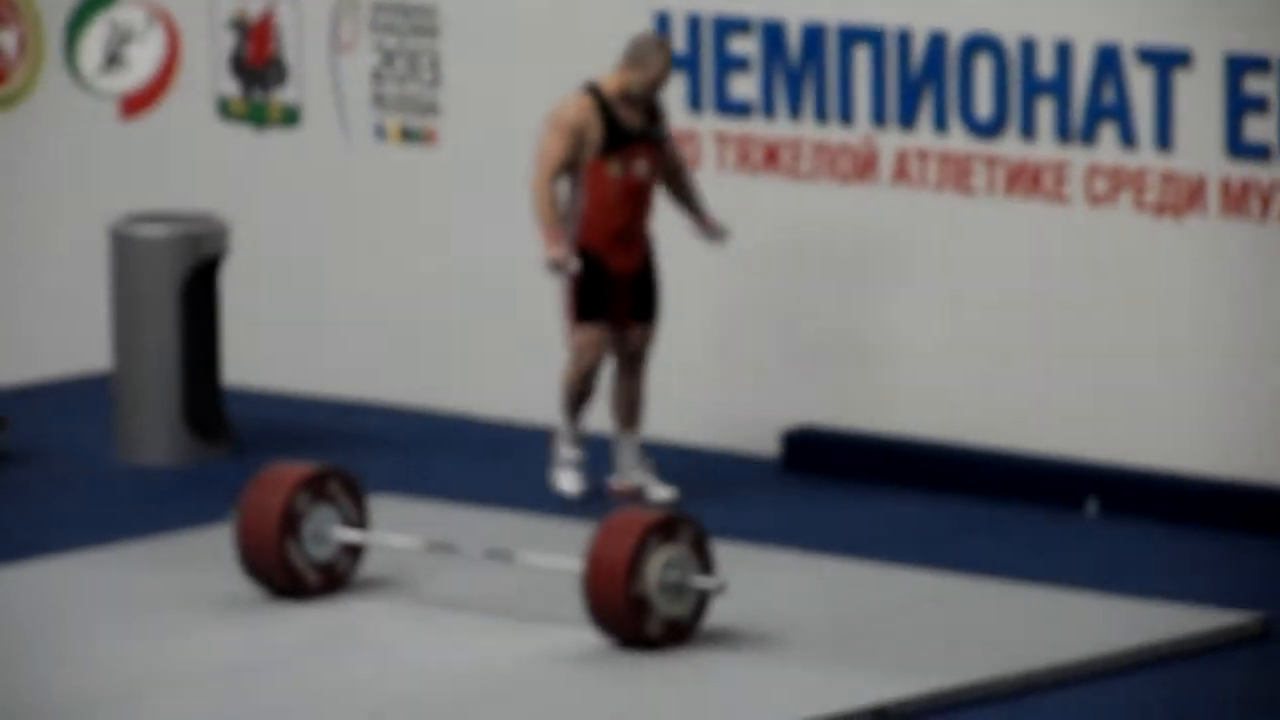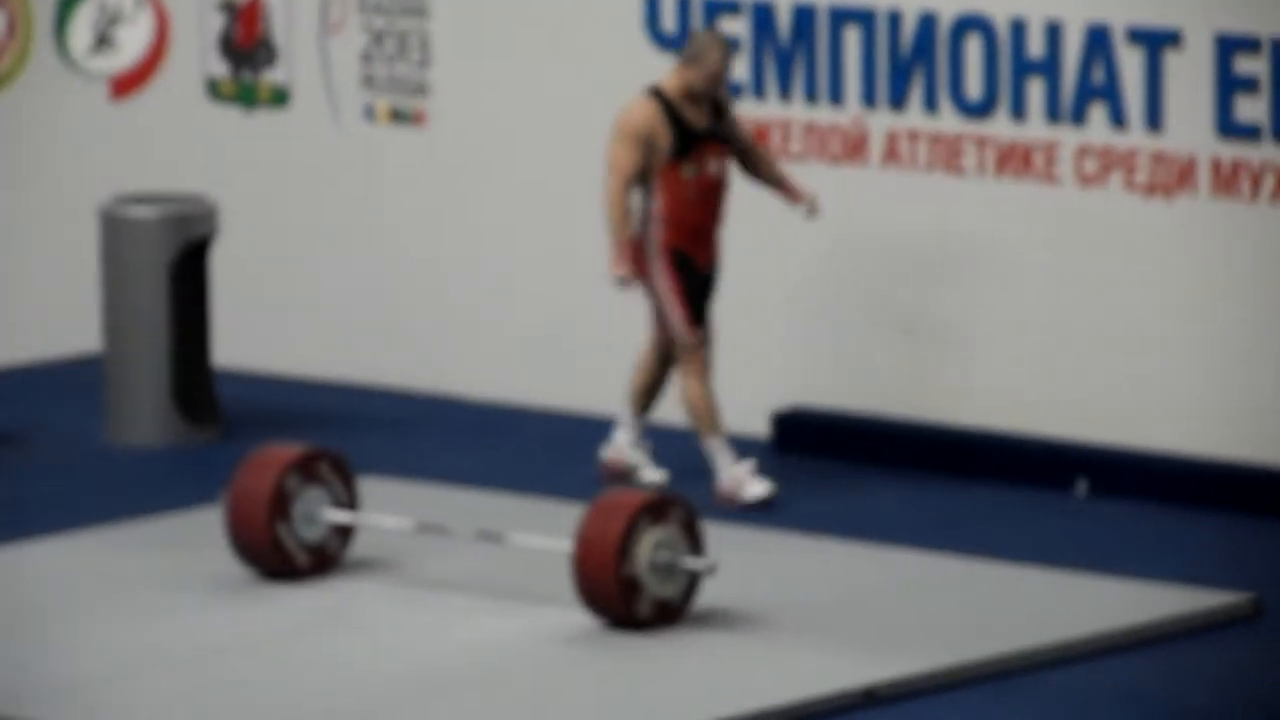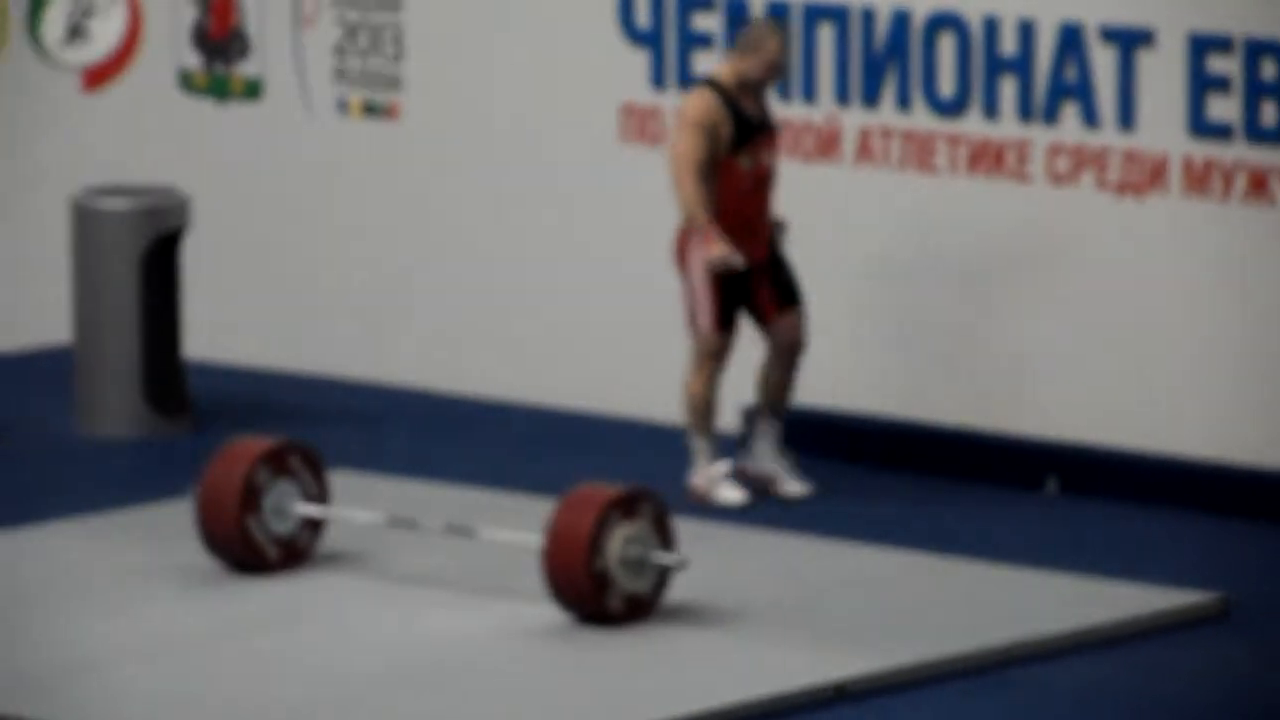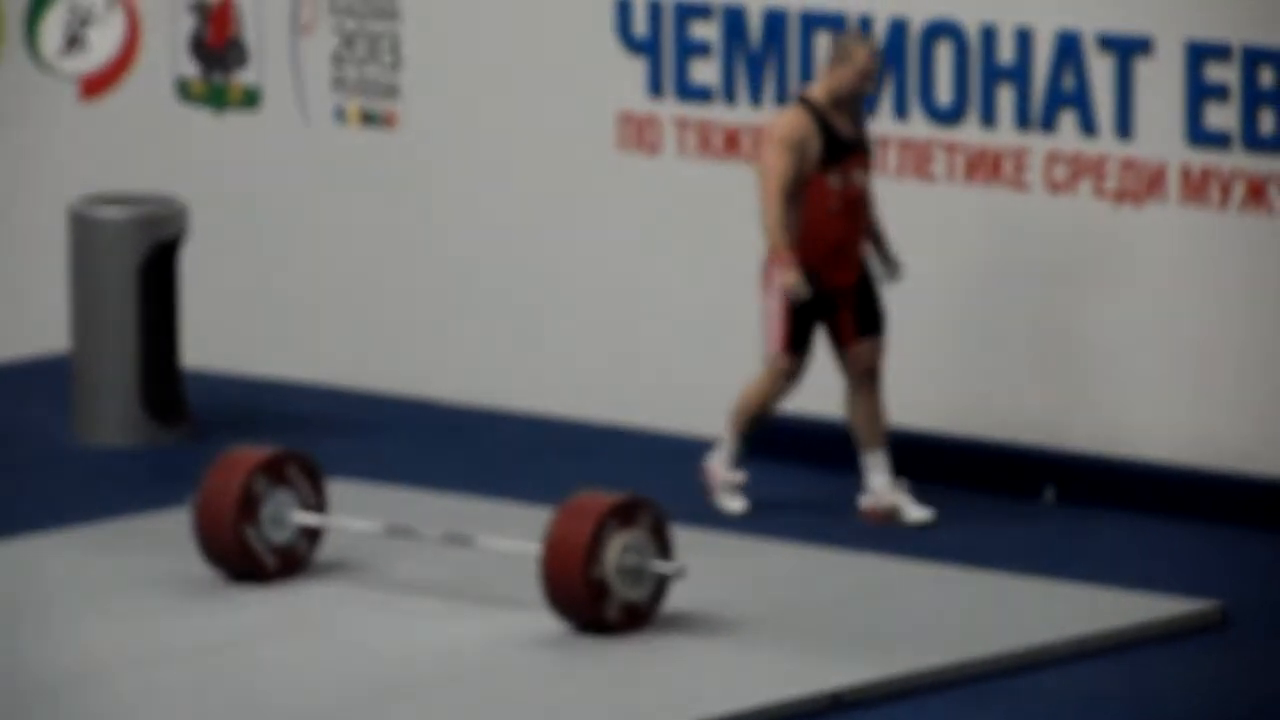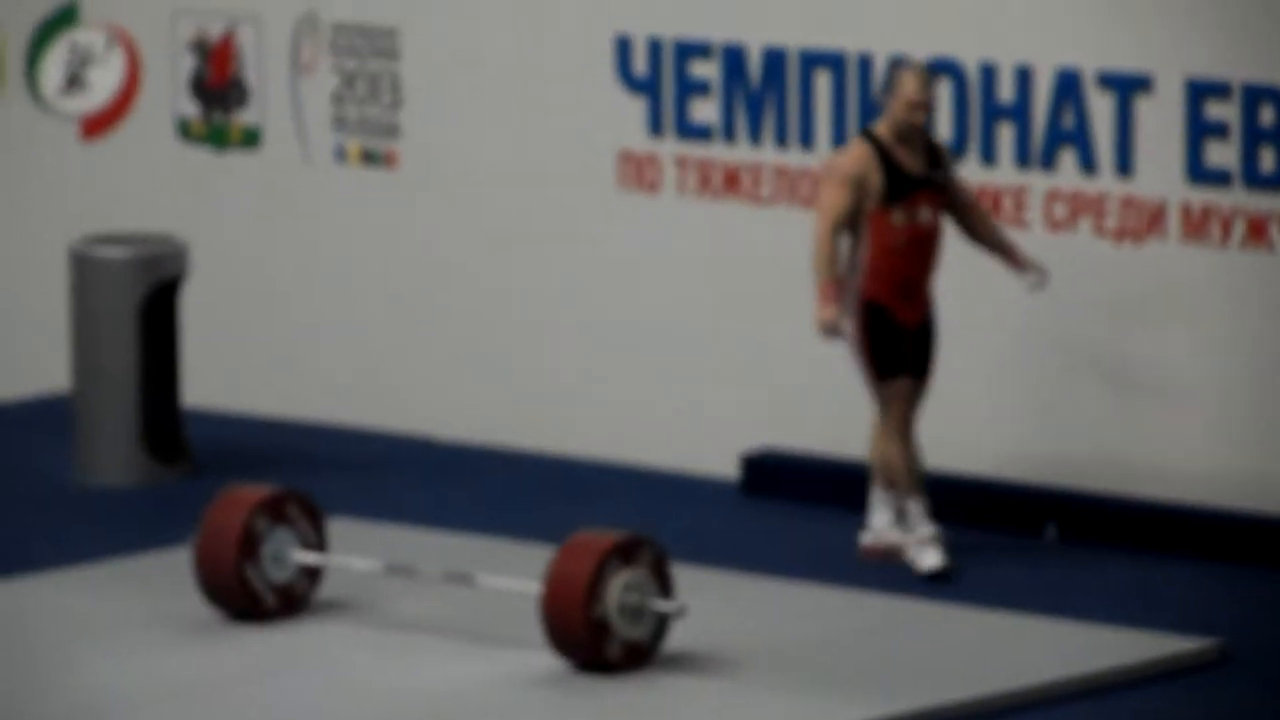
dt=0.4s
person 1, frame 1
left shoulder: (650, 111)
right shoulder: (578, 111)
left elbow: (669, 167)
right elbow: (544, 176)
left wrist: (700, 215)
right wrist: (554, 239)
left hip: (635, 249)
right hip: (586, 250)
left knee: (635, 354)
right knee: (589, 354)
left ankle: (631, 468)
right ankle: (567, 446)
person 1, frame 2
left shoulder: (717, 106)
right shoulder: (644, 116)
left elbow: (749, 152)
right elbow: (617, 188)
left wrist: (793, 192)
right wrist: (622, 256)
left hip: (700, 247)
right hip: (663, 251)
left knee: (667, 348)
right knee: (695, 355)
left ankle: (622, 448)
right ankle: (729, 471)
person 1, frame 3
left shoulder: (753, 99)
right shoulder: (701, 107)
right elbow: (687, 180)
right wrist: (712, 239)
left hip: (756, 244)
right hip: (713, 249)
left knee: (791, 339)
right knee: (712, 354)
left ankle: (762, 455)
right ankle: (704, 469)
person 1, frame 4
left shoulder: (854, 119)
right shoulder: (794, 124)
right elbow: (774, 198)
left wrist: (883, 248)
right wrist: (785, 265)
left hip: (849, 267)
right hip: (802, 269)
left knee: (867, 371)
right knee: (780, 374)
left ankle: (881, 489)
right ankle: (724, 463)
person 1, frame 5
left shoulder: (934, 155)
right shoulder: (858, 159)
left elbow: (968, 213)
right elbow: (827, 230)
left wrist: (1016, 258)
right wrist: (826, 298)
left hip: (915, 301)
right hip: (869, 302)
left knee: (900, 414)
right knee: (896, 411)
left ankle: (882, 526)
right ankle: (923, 530)
